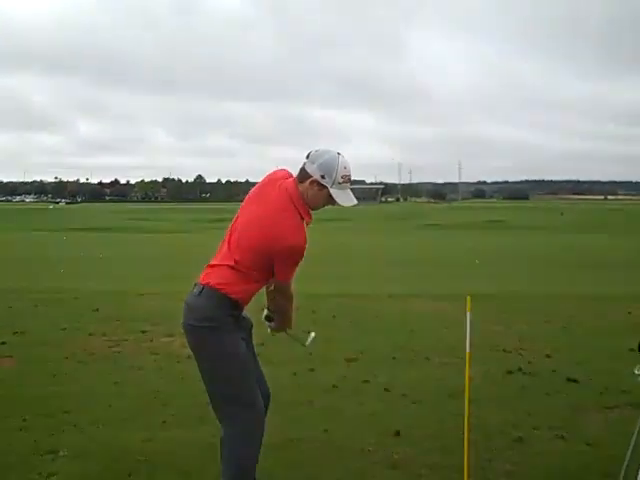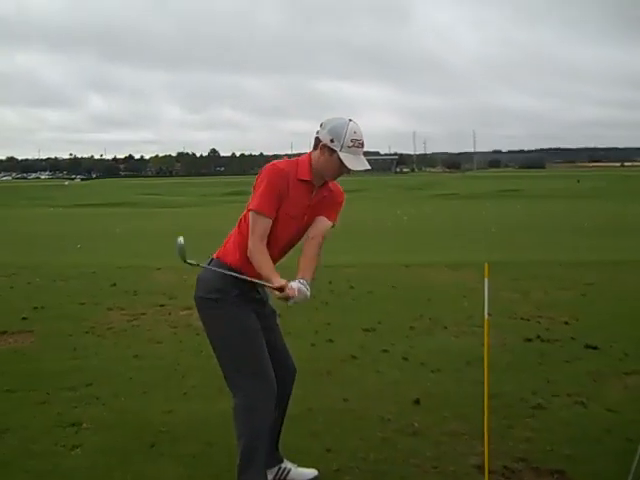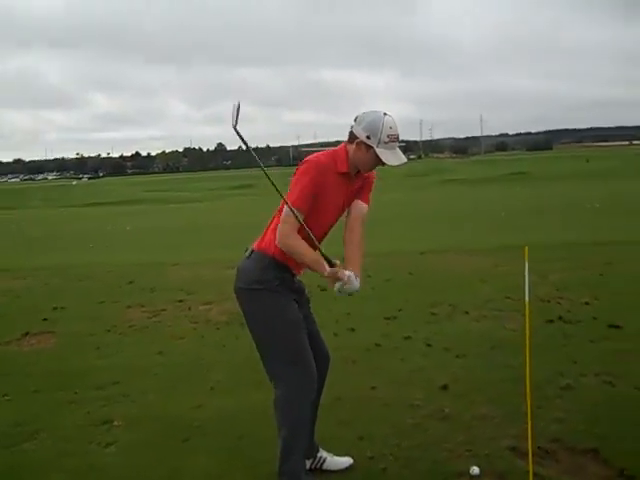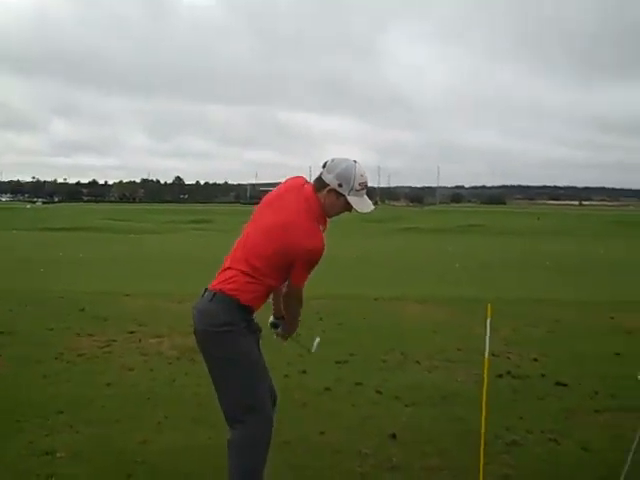
dt=0.7s
person 1, frame 1
left shoulder: (278, 180)
right shoulder: (292, 236)
right elbow: (281, 293)
left wrist: (273, 306)
right wrist: (283, 320)
left hip: (220, 308)
right hip: (213, 314)
left knee: (257, 399)
right knee: (244, 414)
person 1, frame 2
left shoulder: (334, 197)
right shoulder: (278, 173)
left elbow: (314, 242)
right elbow: (255, 244)
left wrist: (301, 283)
right wrist: (275, 281)
left hip: (251, 287)
right hip: (222, 286)
left knee: (283, 374)
right knee: (256, 386)
person 1, frame 3
left shoulder: (365, 180)
right shoulder: (315, 167)
left elbow: (354, 229)
right elbow: (284, 238)
left wrist: (351, 272)
right wrist: (326, 270)
left hip: (286, 276)
right hip: (263, 276)
left knee: (317, 362)
right knee: (297, 376)
person 1, frame 4
left shoulder: (294, 186)
right shoulder: (311, 239)
right elbow: (293, 295)
left wrist: (280, 307)
right wrist: (291, 323)
left hip: (225, 310)
right hip: (224, 319)
left knee: (263, 403)
right knee: (254, 420)
